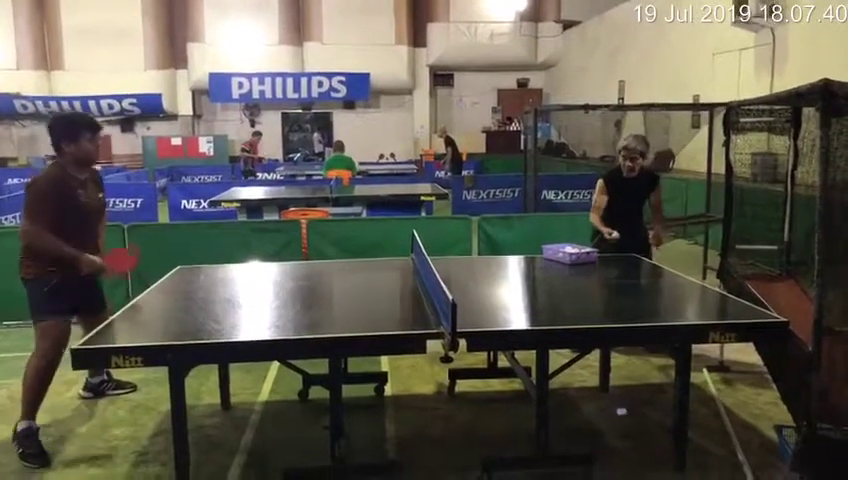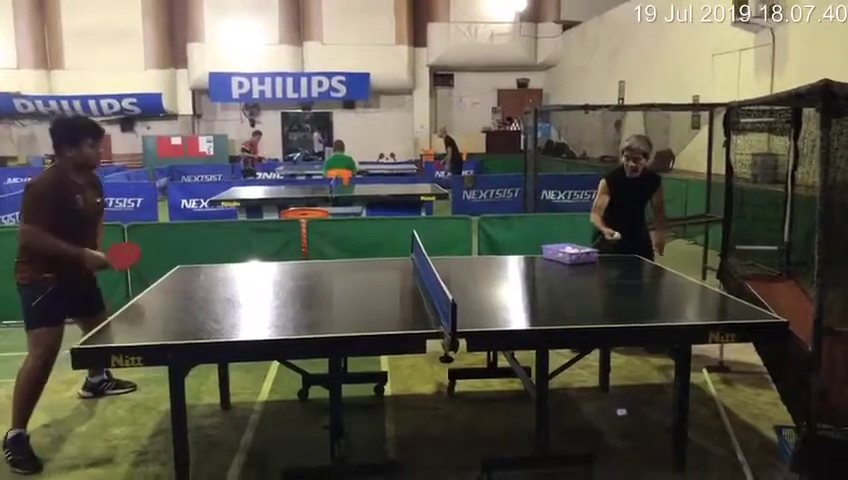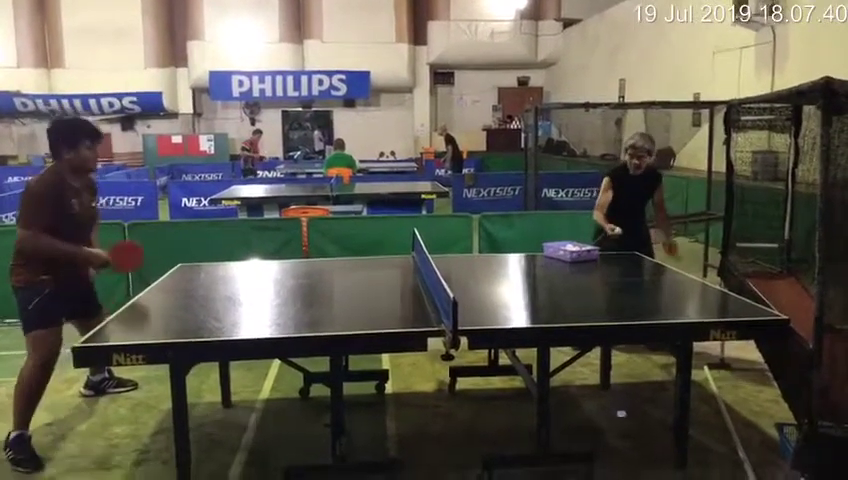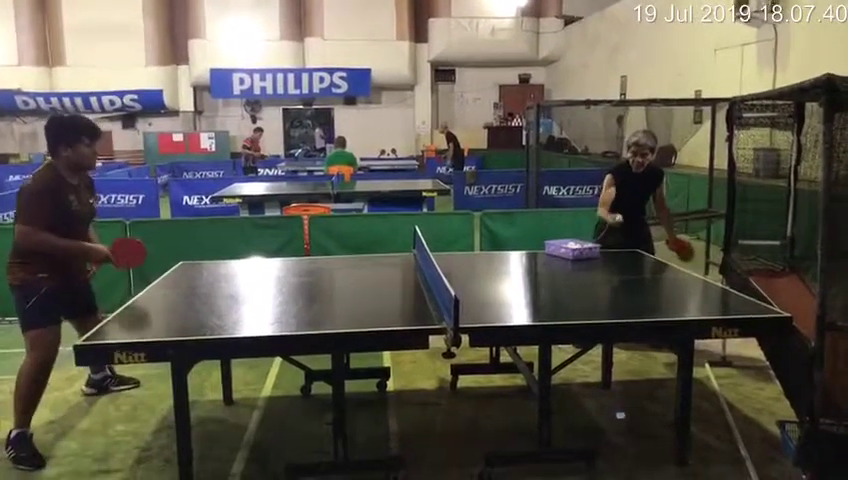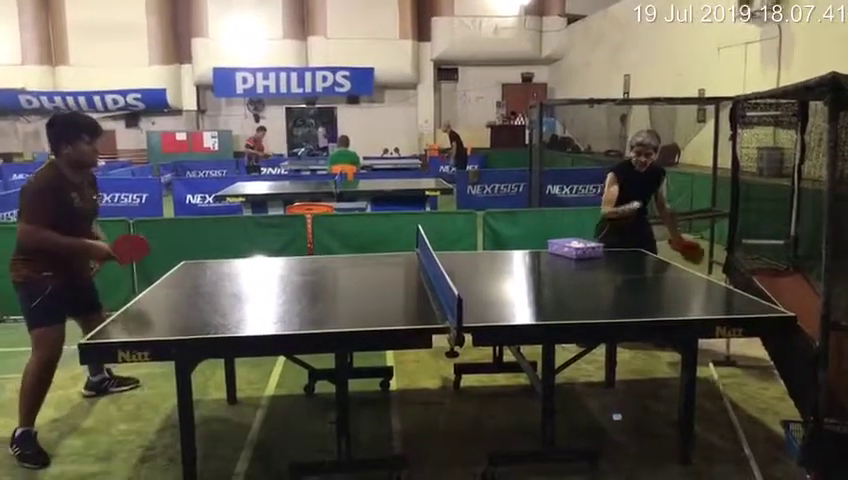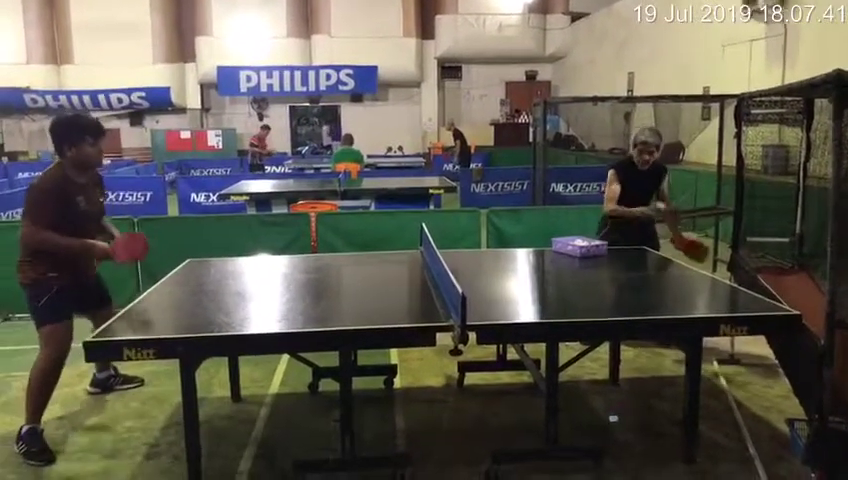
dt=0.1s
person 1, frame 1
left shoulder: (92, 177)
right shoulder: (48, 182)
right elbow: (32, 233)
left wrist: (96, 255)
right wrist: (80, 258)
left hip: (82, 270)
right hip: (48, 273)
left knee: (100, 325)
right knee: (50, 345)
left ankle: (97, 380)
right ankle: (25, 429)
person 1, frame 2
left shoulder: (92, 182)
right shoulder: (46, 185)
right elbow: (30, 235)
left wrist: (95, 252)
right wrist: (83, 255)
left hip: (76, 272)
right hip: (42, 277)
left knee: (99, 327)
right knee: (44, 351)
left ankle: (96, 380)
right ankle: (15, 436)
person 1, frame 3
left shoulder: (87, 184)
right shoulder: (43, 188)
right elbow: (28, 239)
left wrist: (93, 254)
right wrist: (83, 254)
left hip: (72, 275)
right hip: (38, 280)
left knee: (96, 328)
right knee: (43, 354)
left ankle: (98, 378)
right ankle: (17, 437)
person 1, frame 4
left shoulder: (84, 181)
right shoulder: (41, 186)
right elbow: (26, 236)
left wrist: (93, 249)
right wrist: (84, 249)
left hip: (70, 273)
right hip: (35, 278)
left knee: (94, 327)
right knee: (42, 353)
left ankle: (99, 376)
right ankle: (18, 436)
person 1, frame 5
left shoulder: (87, 178)
right shoulder: (43, 184)
right elbow: (28, 234)
left wrist: (99, 243)
right wrist: (86, 247)
left hip: (73, 271)
right hip: (39, 276)
left knee: (98, 325)
right knee: (47, 351)
left ankle: (98, 378)
right ankle: (22, 434)
person 1, frame 6
left shoulder: (94, 180)
right shoulder: (48, 186)
right elbow: (30, 236)
left wrist: (113, 235)
right wrist: (85, 246)
left hip: (81, 271)
right hip: (45, 275)
left knee: (108, 319)
right knee: (55, 348)
left ankle: (104, 375)
right ankle: (29, 431)
person 2, frame 1
left shoulder: (651, 180)
right shoulder: (607, 180)
left elbow: (657, 211)
right elbow: (594, 214)
left wrist: (658, 231)
right wrist: (603, 229)
left hip: (637, 237)
right hip: (609, 238)
person 2, frame 2
left shoulder: (654, 181)
right shoulder: (609, 180)
left elbow: (658, 212)
right elbow: (595, 214)
left wrist: (660, 234)
right wrist: (605, 230)
left hip: (638, 238)
right hip: (610, 238)
person 2, frame 3
left shoulder: (655, 177)
right shoulder: (612, 177)
left elbow: (659, 210)
right elbow: (598, 212)
left wrist: (667, 237)
right wrist: (606, 226)
left hip: (638, 234)
right hip: (612, 236)
person 2, frame 4
left shoulder: (656, 175)
right shoulder: (615, 174)
left elbow: (661, 208)
right elbow: (601, 210)
left wrist: (672, 237)
right wrist: (610, 219)
left hip: (639, 232)
right hip: (611, 233)
person 2, frame 5
left shoulder: (658, 174)
right shoulder: (617, 173)
left elbow: (663, 207)
right elbow: (606, 209)
left wrist: (676, 237)
right wrist: (623, 210)
left hip: (640, 231)
right hip: (613, 231)
person 2, frame 6
left shoulder: (660, 171)
right shoulder: (618, 170)
left elbow: (665, 205)
right elbow: (608, 207)
left wrist: (677, 234)
right wrist: (638, 212)
left hip: (643, 228)
right hip: (616, 229)
